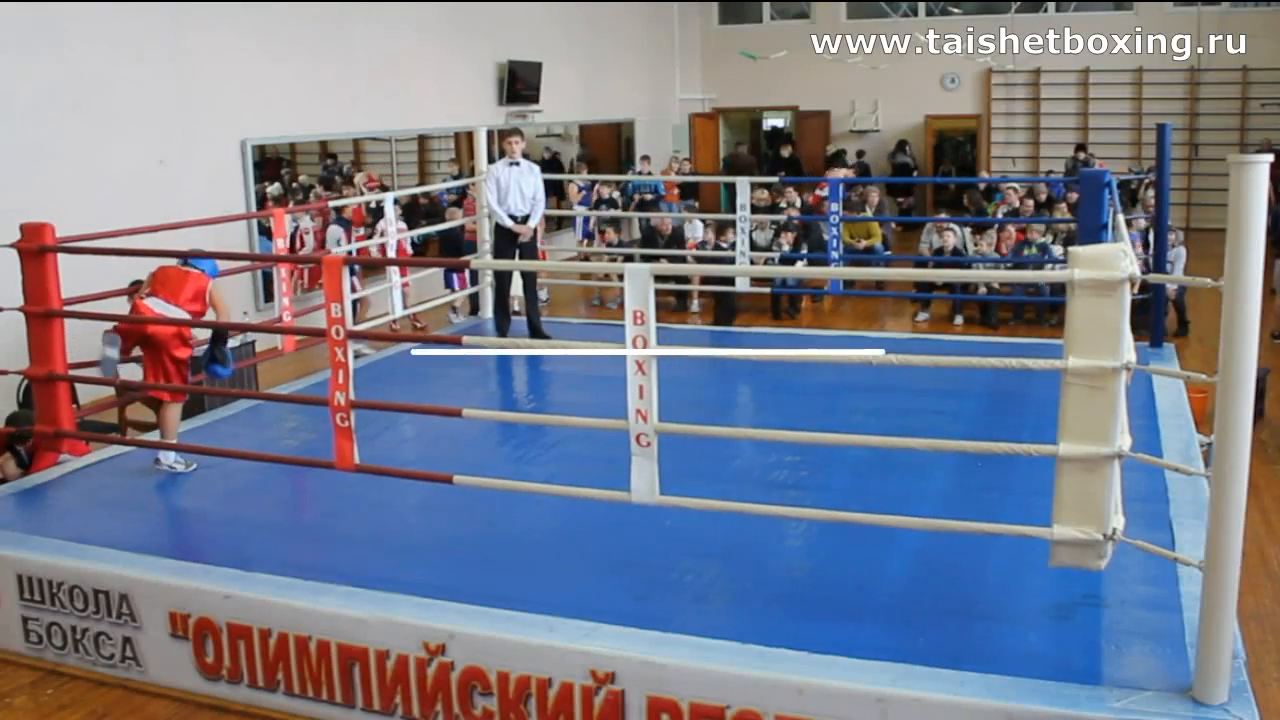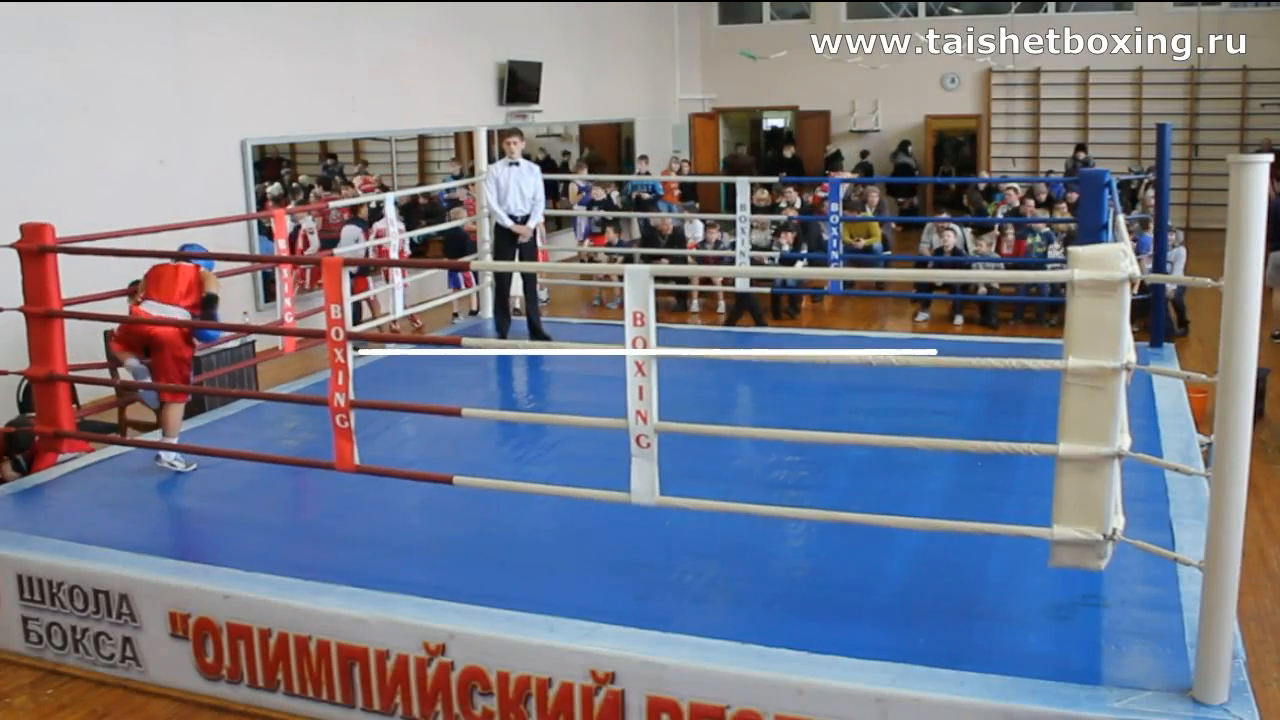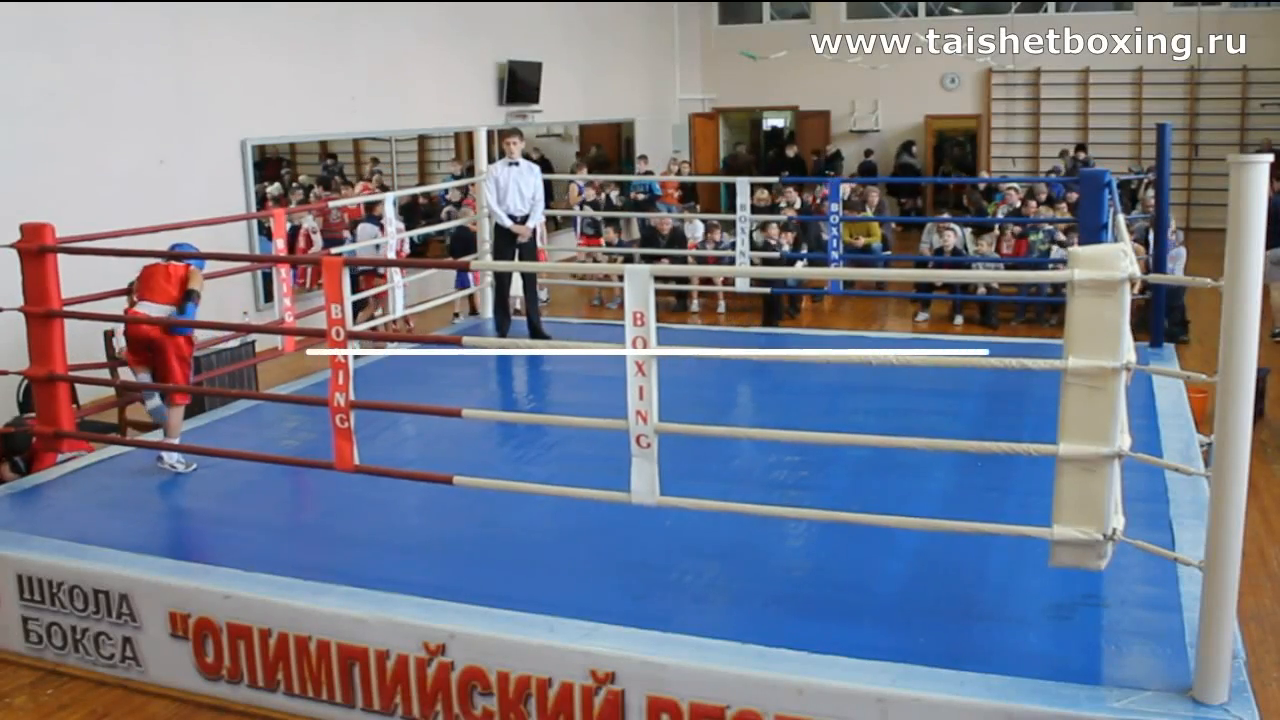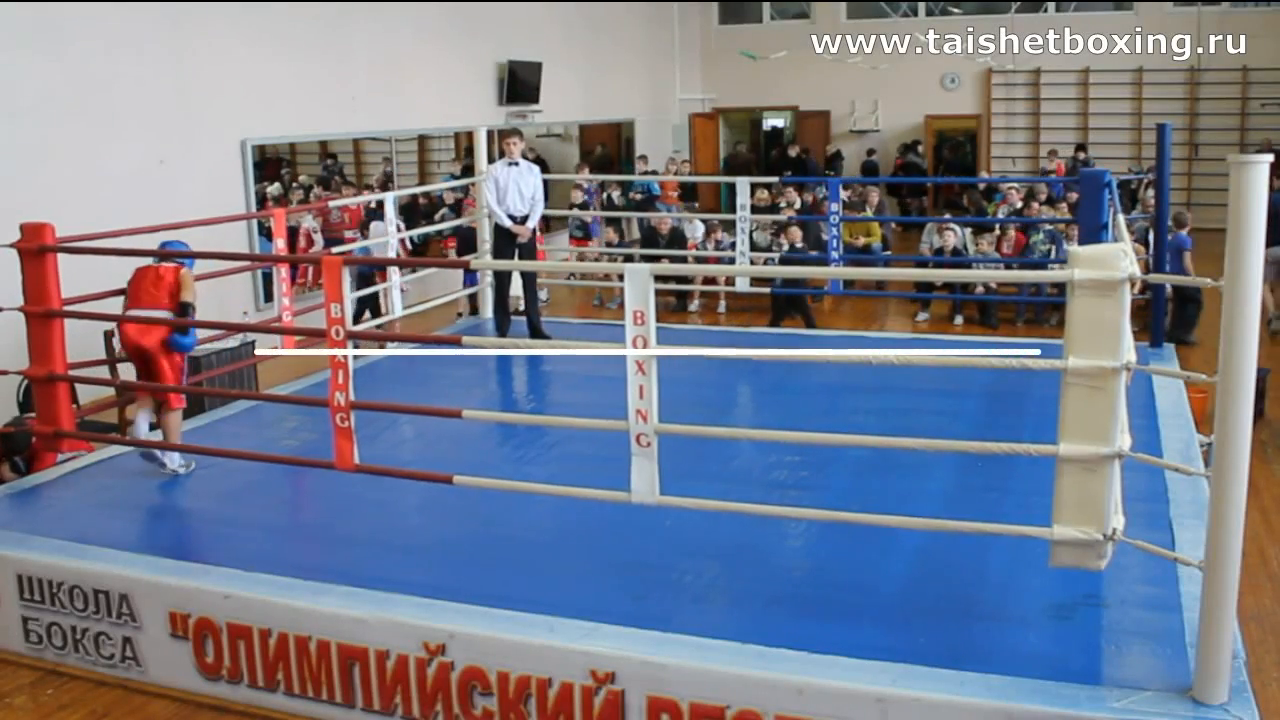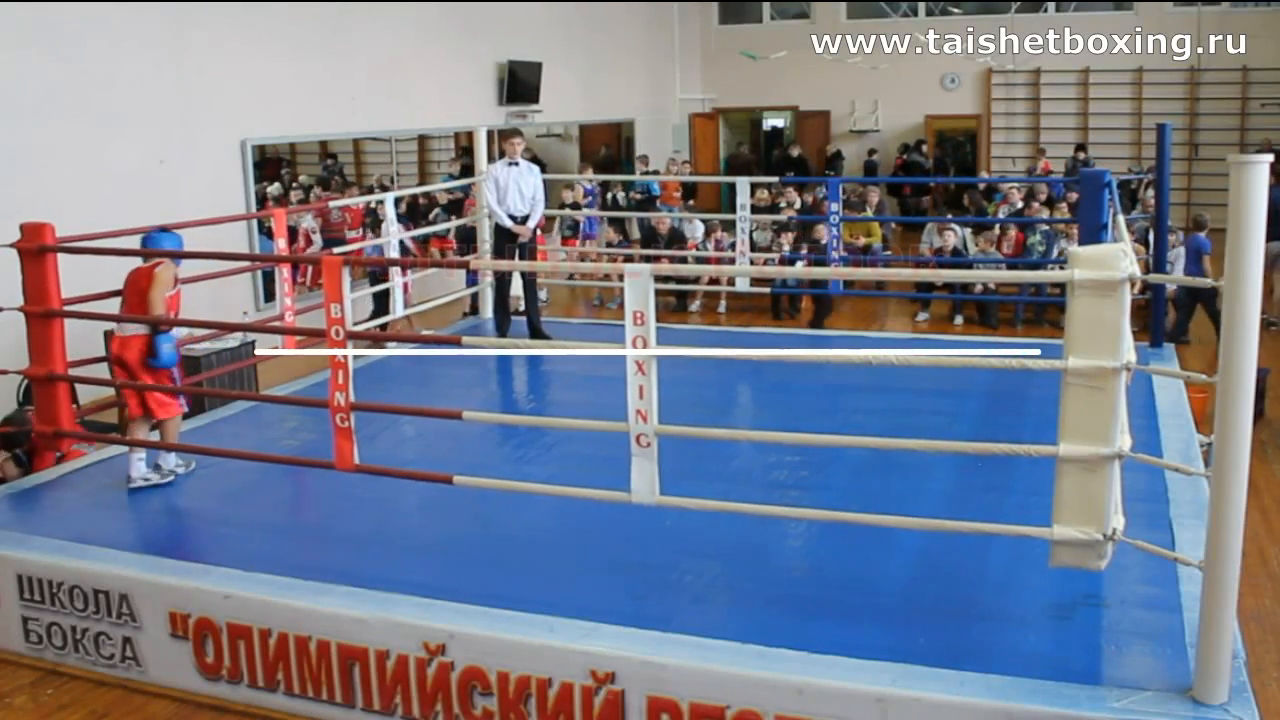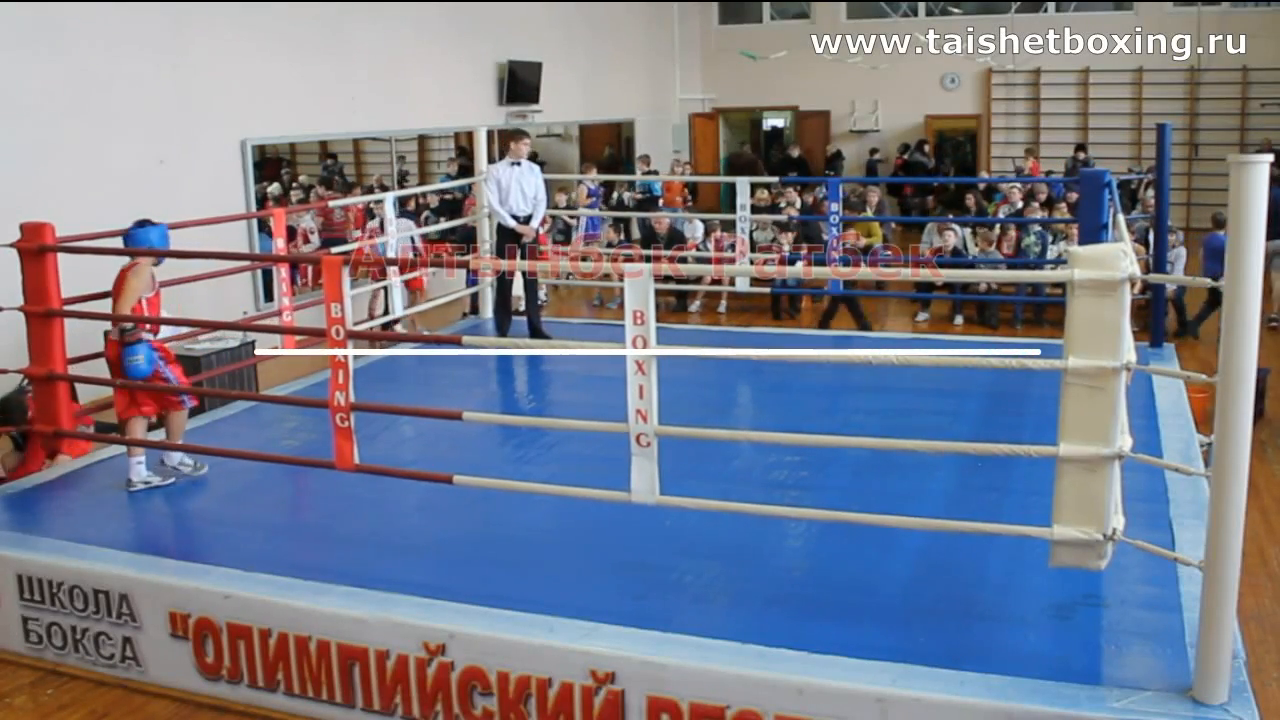
dt=0.2s
person 1, frame 1
left shoulder: (161, 272)
right shoulder: (208, 283)
left elbow: (140, 297)
right elbow: (224, 317)
right wrist: (219, 345)
left hip: (144, 315)
right hip: (173, 329)
left knee: (120, 337)
right knee: (173, 395)
left ankle: (112, 346)
right ankle: (168, 456)
person 1, frame 2
left shoulder: (155, 270)
right shoulder: (201, 272)
right elbow: (212, 284)
left wrist: (144, 348)
right wrist: (210, 309)
left hip: (143, 318)
right hip: (175, 328)
left knee: (122, 345)
right knee: (176, 394)
left ankle: (140, 372)
right ankle: (168, 453)
person 1, frame 3
left shoulder: (147, 270)
right shoulder: (192, 270)
left elbow: (134, 299)
right elbow: (195, 283)
right wrist: (189, 303)
right hip: (172, 328)
left knee: (139, 358)
right knee: (177, 395)
left ankle: (150, 393)
right ankle: (170, 455)
person 1, frame 4
left shoulder: (139, 273)
right shoulder: (183, 272)
right elbow: (188, 291)
left wrist: (130, 345)
right wrist: (186, 318)
left hip: (130, 328)
right hip: (162, 332)
left knee: (149, 386)
right knee: (172, 397)
left ankle: (141, 428)
right ankle: (172, 459)
person 1, frame 5
left shoulder: (134, 274)
right shoulder: (166, 268)
right elbow: (156, 299)
right wrist: (162, 332)
left hip: (121, 343)
right hip: (147, 342)
left knee: (140, 409)
right knee: (170, 403)
left ankle: (137, 471)
right ankle: (168, 461)
person 1, frame 6
left shoulder: (127, 271)
right shoulder: (142, 271)
right elbow: (123, 308)
right wrist: (132, 341)
left hip: (119, 347)
right hip: (136, 347)
left knee: (137, 409)
right knee: (179, 395)
left ankle: (137, 474)
right ankle: (174, 458)
person 2, frame 1
left shoulder: (533, 169)
right shoulder: (495, 170)
left elbow: (540, 201)
right elbow: (492, 203)
left wrist: (530, 226)
right wrist: (512, 225)
left hip: (528, 225)
right hip: (504, 226)
left knee: (530, 278)
right knee: (502, 279)
left ankle: (535, 328)
right ankle: (502, 330)
person 2, frame 2
left shoulder: (533, 169)
right shoulder: (495, 170)
left elbow: (539, 201)
right elbow: (492, 203)
left wrist: (529, 226)
right wrist: (512, 225)
left hip: (528, 225)
right hip: (504, 226)
left knee: (530, 278)
right knee: (502, 279)
left ankle: (535, 328)
right ankle: (502, 330)
person 2, frame 3
left shoulder: (533, 170)
right shoulder: (495, 171)
left elbow: (539, 201)
right elbow: (491, 203)
left wrist: (529, 226)
right wrist: (512, 226)
left hip: (527, 225)
right hip: (504, 226)
left knee: (530, 277)
right knee: (502, 279)
left ankle: (535, 328)
right ankle: (502, 330)
person 2, frame 4
left shoulder: (533, 170)
right shoulder: (494, 171)
left elbow: (539, 201)
right elbow: (492, 204)
left wrist: (528, 226)
right wrist: (511, 226)
left hip: (527, 225)
right hip: (504, 226)
left knee: (530, 277)
right knee: (502, 279)
left ankle: (535, 328)
right ankle: (502, 330)
person 2, frame 5
left shoulder: (533, 170)
right shoulder: (494, 171)
left elbow: (539, 201)
right elbow: (492, 204)
left wrist: (529, 226)
right wrist: (512, 226)
left hip: (527, 225)
right hip: (504, 226)
left knee: (530, 277)
right knee: (502, 278)
left ankle: (535, 328)
right ankle: (502, 330)
person 2, frame 6
left shoulder: (534, 169)
right shoulder: (495, 171)
left elbow: (541, 201)
right elbow: (494, 204)
left wrist: (532, 226)
right wrist: (516, 226)
left hip: (530, 224)
right hip: (507, 226)
left knee: (531, 277)
right knee: (504, 278)
left ankle: (535, 328)
right ankle: (502, 330)
